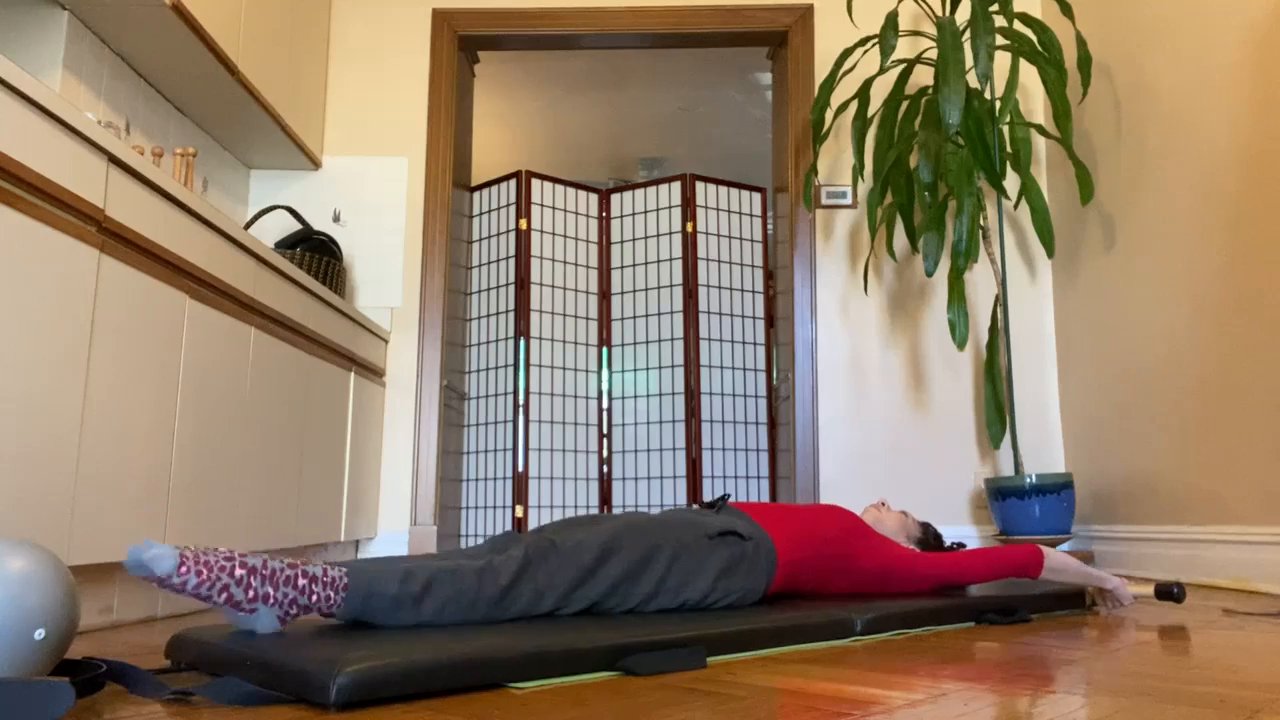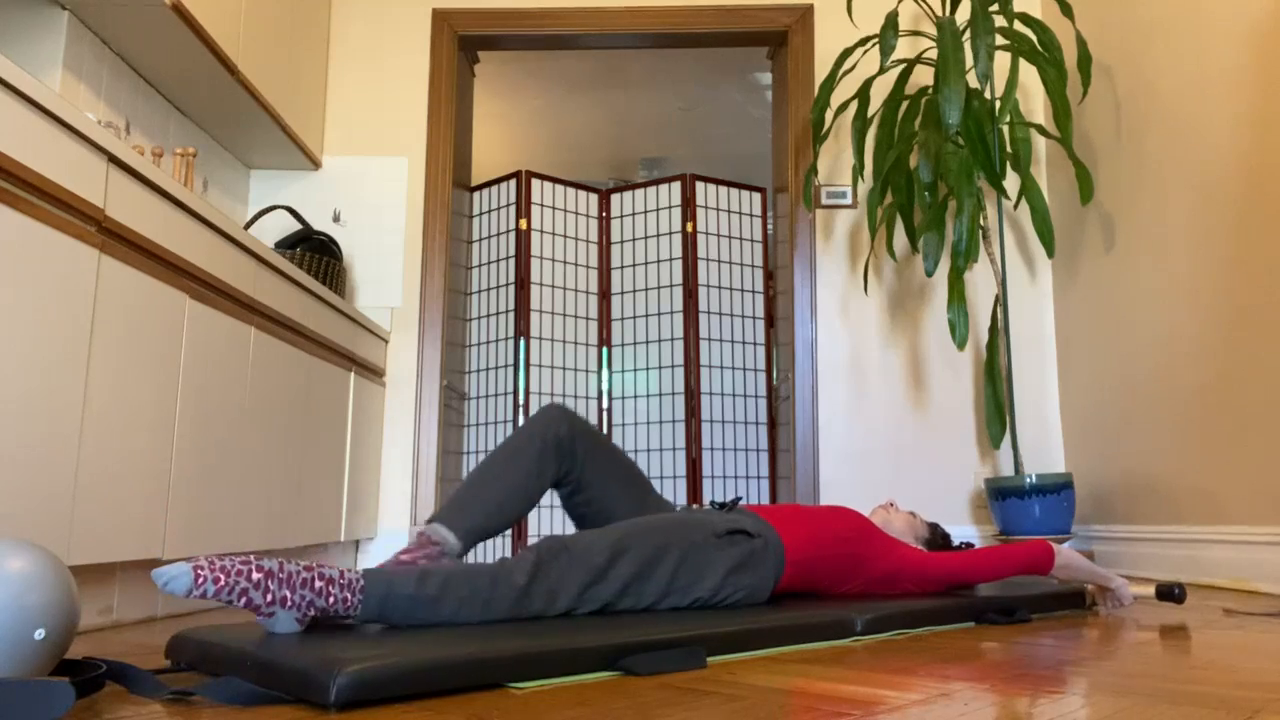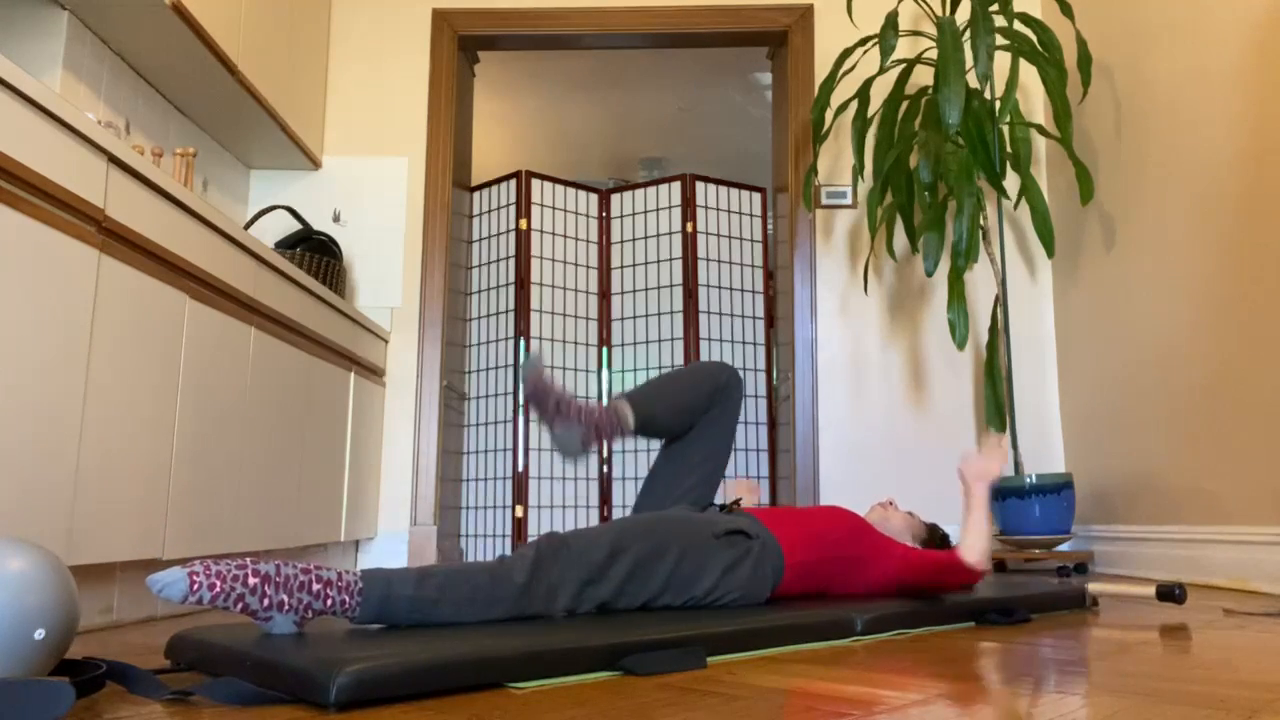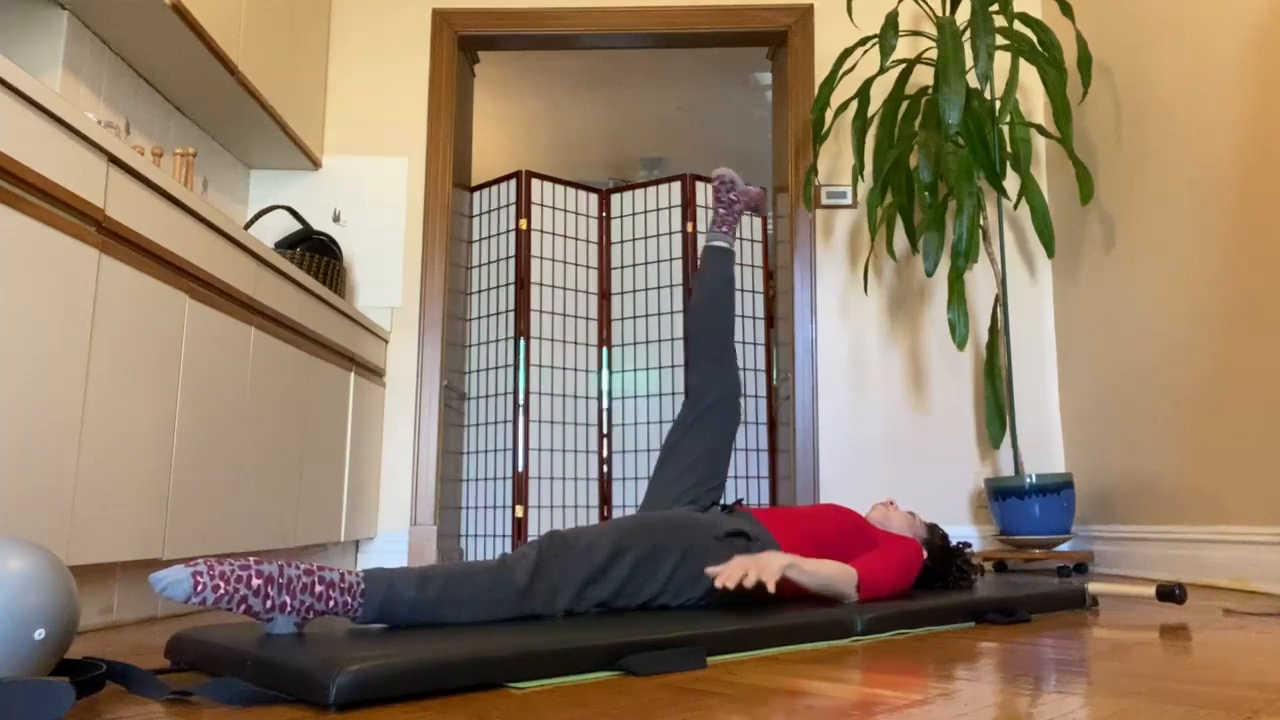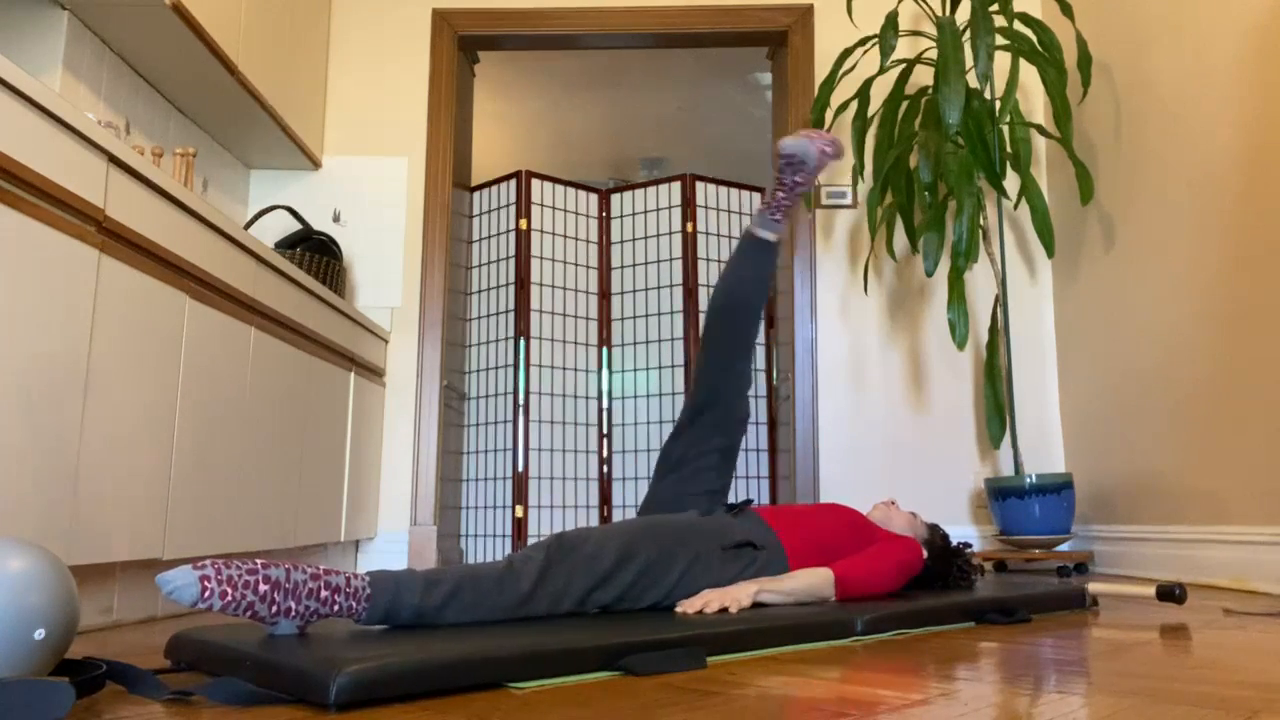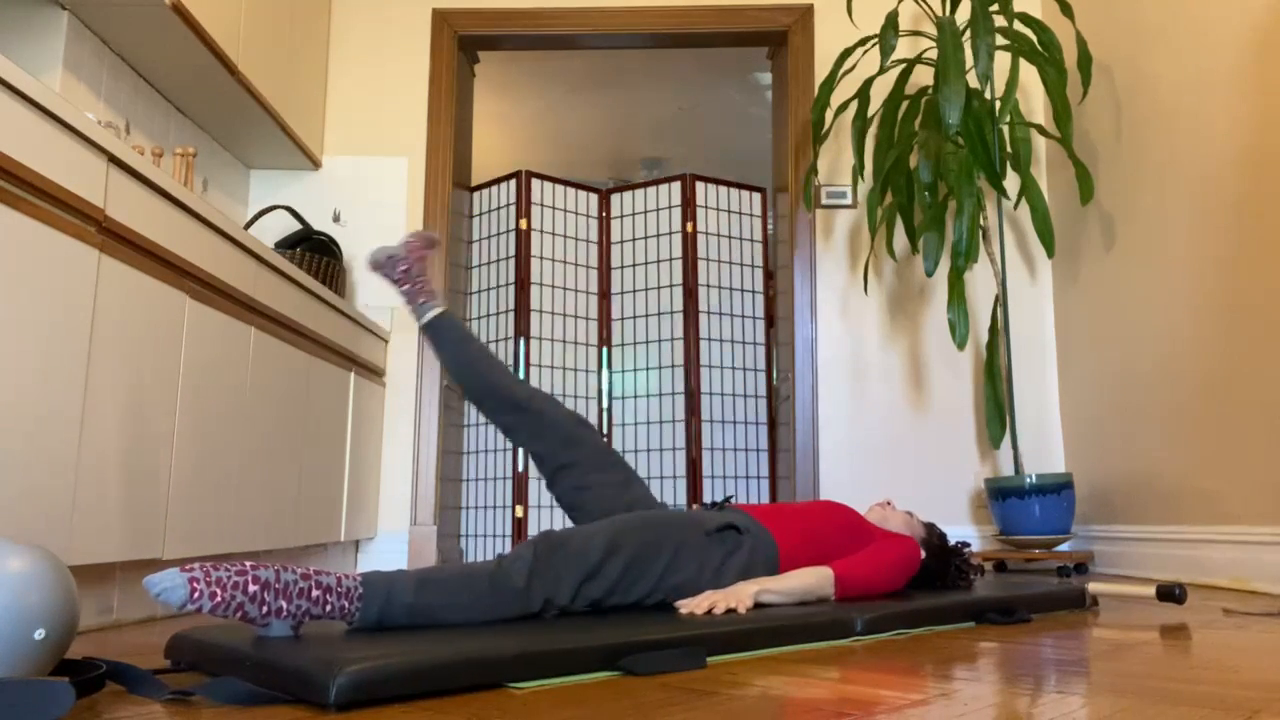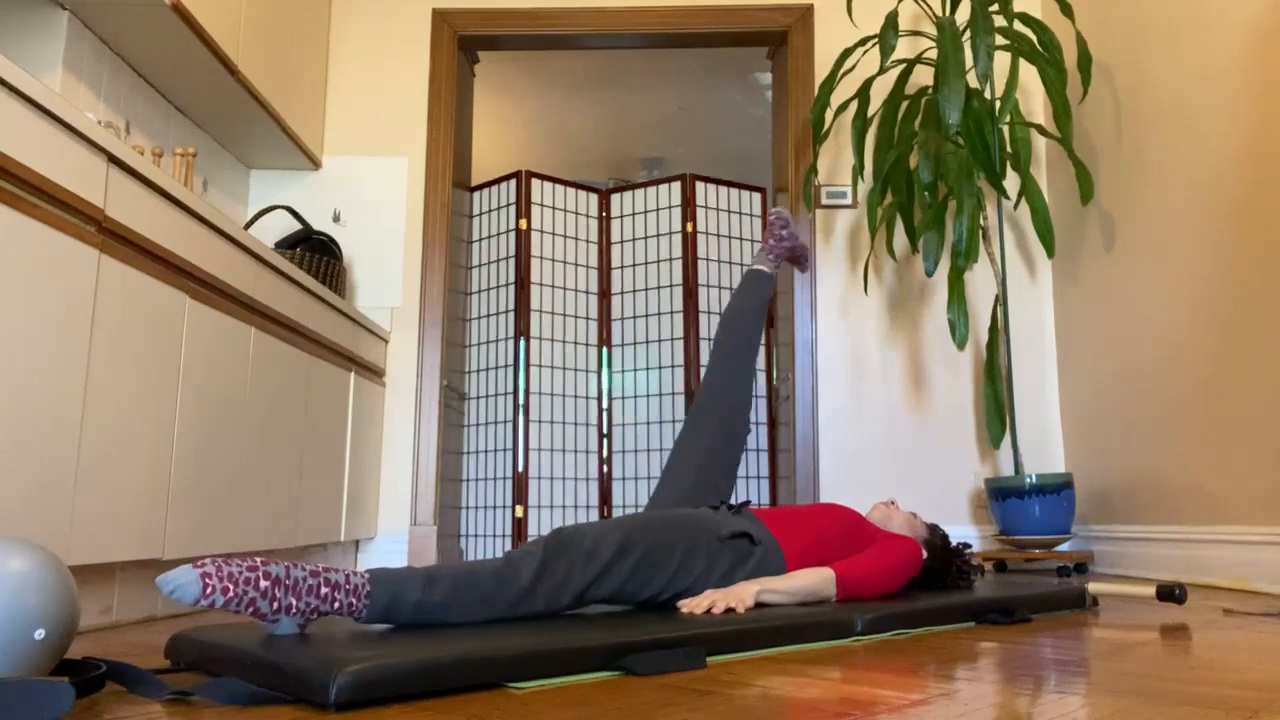
dt=0.7s
person 1, frame 1
left shoulder: (900, 563)
right shoulder: (852, 538)
left elbow: (992, 560)
left wrist: (1078, 568)
left hip: (725, 556)
right hip: (705, 533)
left knee: (500, 588)
right knee: (505, 558)
left ankle: (289, 586)
right ankle: (281, 585)
person 1, frame 2
left shoulder: (904, 564)
right shoulder: (859, 537)
left elbow: (997, 561)
left wrist: (1084, 567)
left hip: (731, 559)
right hip: (694, 532)
left knee: (524, 585)
right knee: (553, 429)
left ankle: (317, 591)
right ankle: (420, 555)
person 1, frame 3
left shoulder: (902, 557)
right shoulder: (848, 537)
left elbow: (971, 565)
left wrist: (979, 488)
left hip: (734, 562)
right hip: (697, 535)
left knee: (536, 586)
right knee: (713, 382)
left ankle: (318, 590)
right ankle: (594, 416)
person 1, frame 4
left shoulder: (898, 557)
right shoulder: (853, 532)
left elbow: (849, 584)
left wrist: (780, 560)
left hip: (718, 557)
right hip: (700, 531)
left knee: (540, 578)
right knee: (714, 383)
left ankle: (311, 592)
person 1, frame 5
left shoulder: (896, 555)
right shoulder: (854, 529)
left elbow: (843, 580)
left wrist: (759, 587)
left hip: (732, 554)
right hip: (707, 524)
left knee: (546, 577)
right knee: (721, 384)
left ankle: (318, 591)
person 1, frame 6
left shoulder: (896, 554)
right shoulder: (851, 528)
left elbow: (843, 579)
left wrist: (758, 587)
left hip: (724, 555)
right hip: (701, 530)
left knee: (545, 573)
right knee: (556, 433)
left ankle: (309, 596)
right ankle: (423, 299)
person 1, frame 7
left shoulder: (895, 556)
right shoulder: (855, 530)
left elbow: (842, 579)
left wrist: (759, 586)
left hip: (731, 551)
right hip: (703, 526)
left knee: (555, 568)
left ankle: (323, 591)
